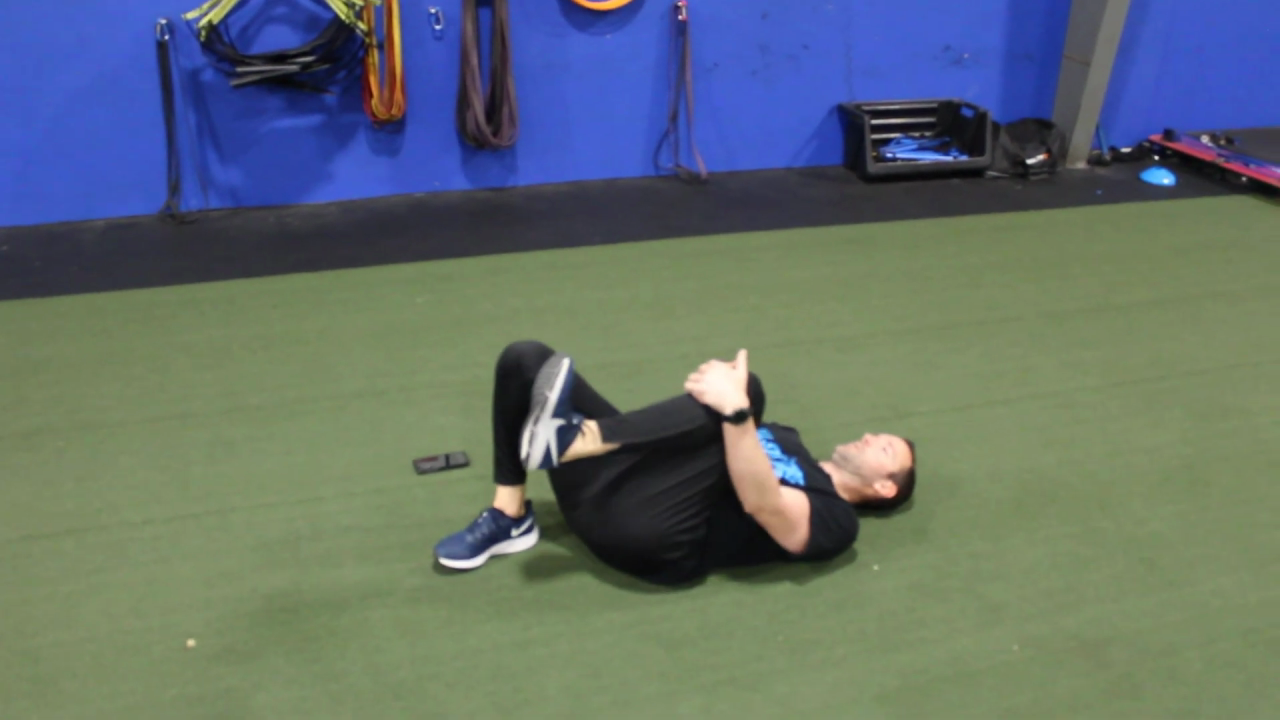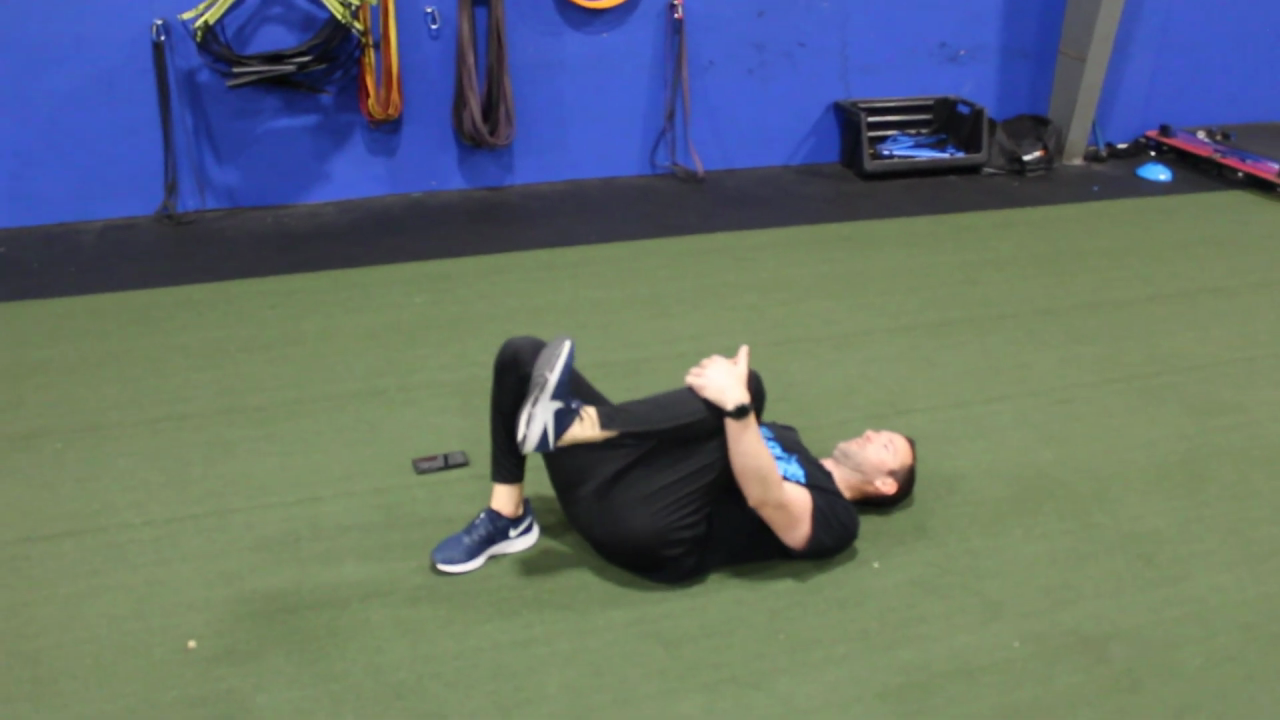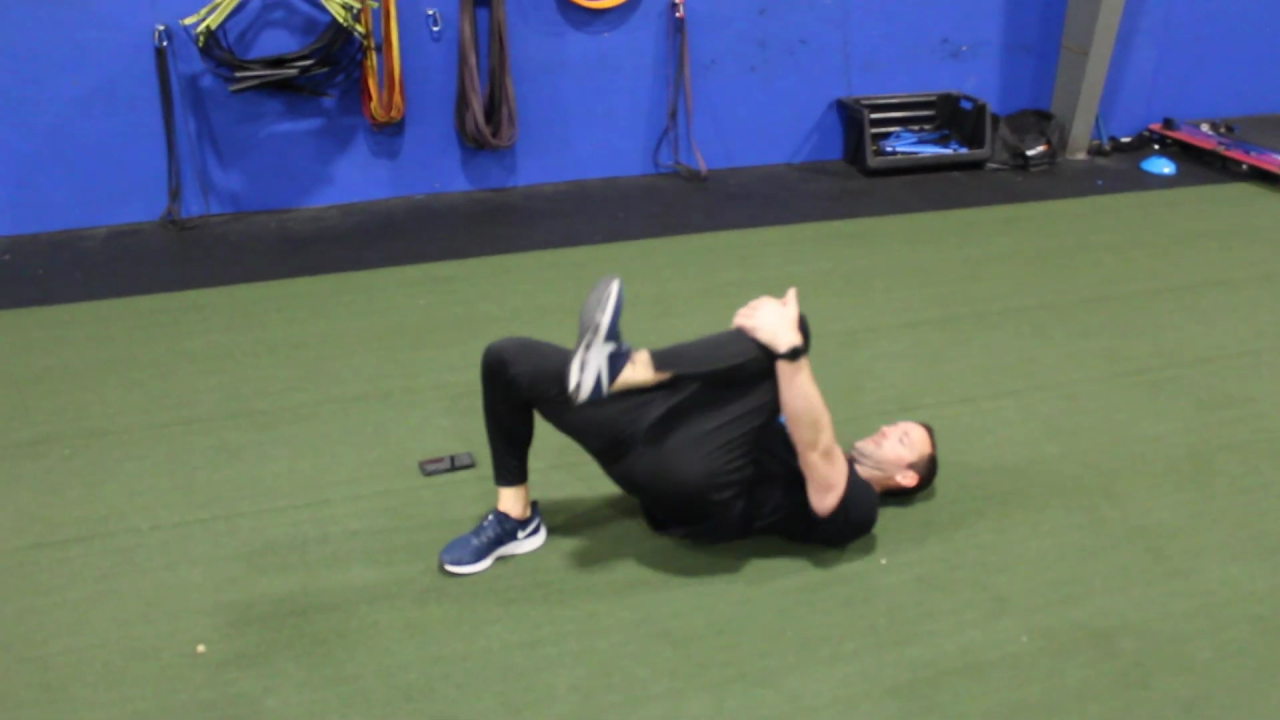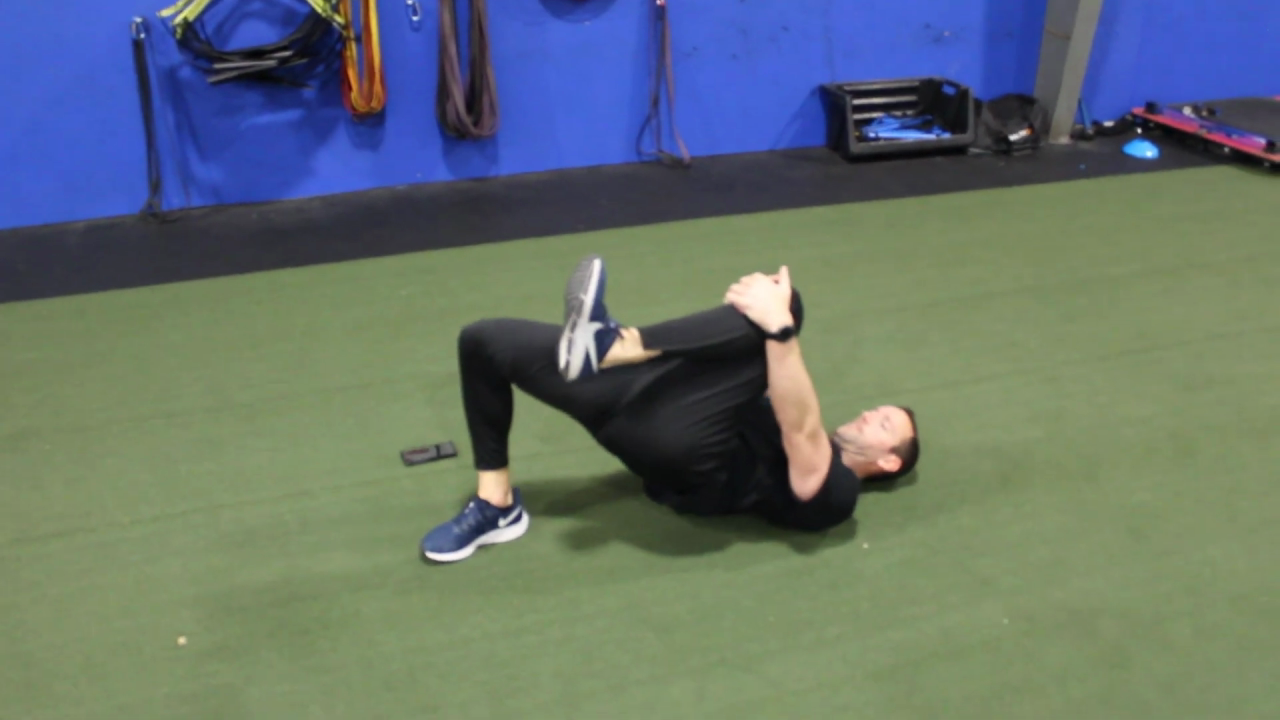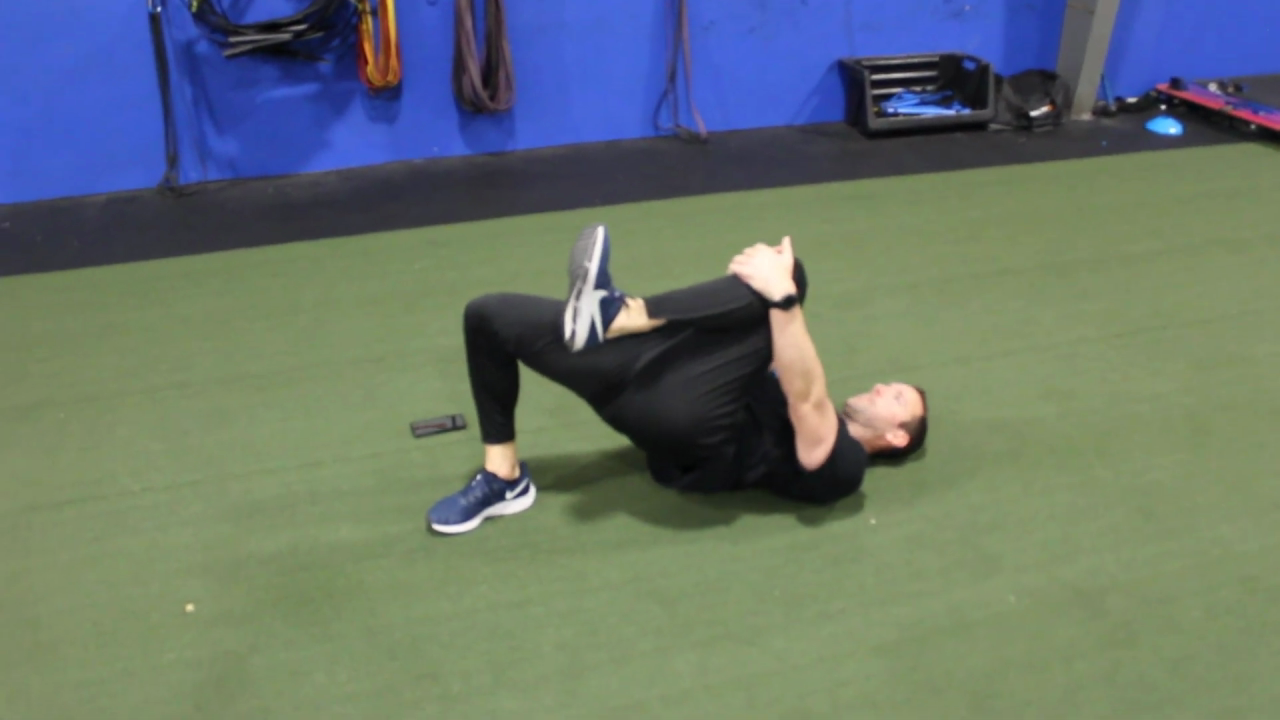
dt=0.4s
person 1, frame 1
left shoulder: (834, 521)
right shoulder: (787, 443)
left elbow: (761, 504)
left wrist: (735, 408)
right wrist: (718, 391)
left hip: (648, 530)
right hip: (614, 479)
left knee: (744, 395)
right knee: (525, 359)
left ankle: (573, 440)
right ankle: (508, 519)
person 1, frame 2
left shoulder: (834, 519)
right shoulder: (789, 444)
left elbow: (764, 498)
left wrist: (736, 403)
right wrist: (718, 388)
left hip: (650, 527)
right hip: (616, 477)
left knee: (744, 393)
right knee: (523, 354)
left ankle: (571, 425)
right ankle: (505, 519)
person 1, frame 3
left shoulder: (853, 506)
right shoulder: (815, 457)
left elbow: (815, 445)
left wrist: (789, 346)
right wrist: (759, 333)
left hip: (695, 478)
right hip: (656, 434)
left knee: (788, 334)
right knee: (507, 358)
left ankle: (617, 373)
right ankle: (514, 520)
person 1, frame 4
left shoulder: (834, 490)
right shoulder: (798, 443)
left elbow: (803, 430)
left wrist: (779, 327)
right wrist: (749, 309)
left hip: (683, 440)
right hip: (641, 400)
left knee: (779, 317)
right knee: (484, 340)
left ankle: (610, 347)
right ankle: (496, 506)
person 1, frame 5
left shoulder: (841, 462)
right shoulder: (809, 416)
left elbow: (808, 399)
left wrist: (782, 296)
right wrist: (753, 285)
left hip: (688, 411)
right hip: (648, 376)
left knee: (784, 286)
right knee: (488, 316)
left ankle: (614, 316)
right ankle: (502, 479)
